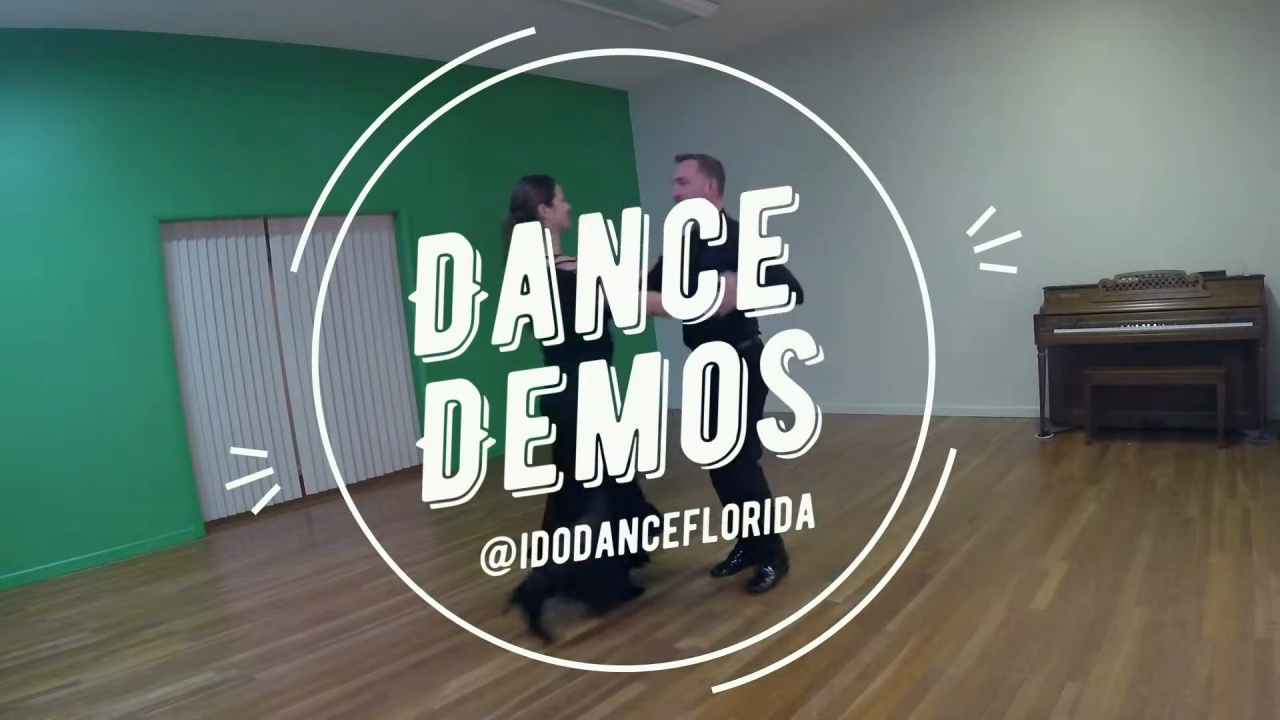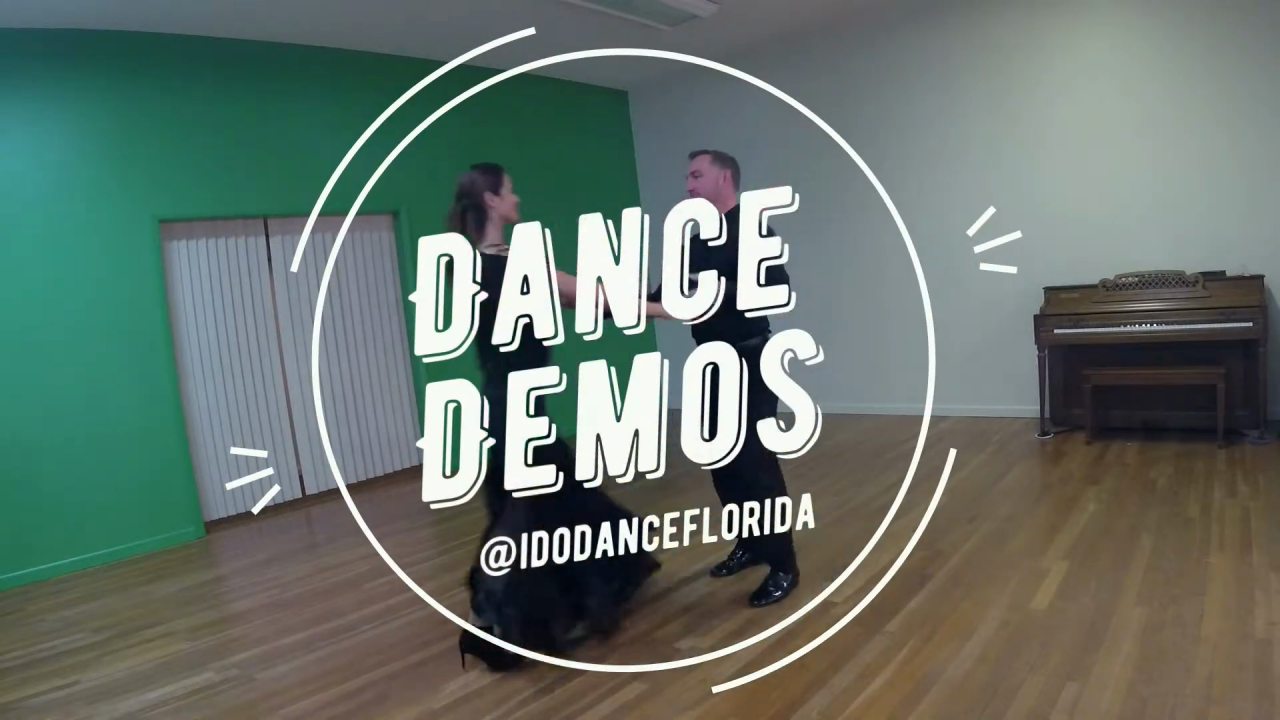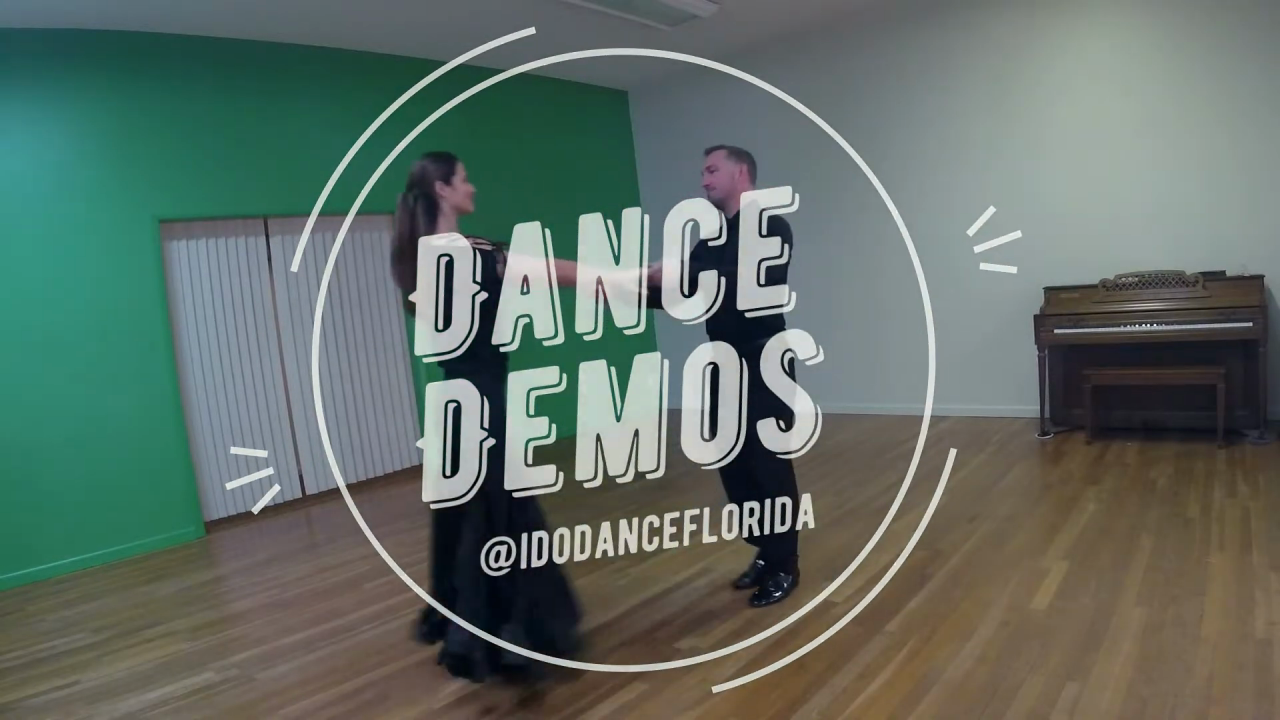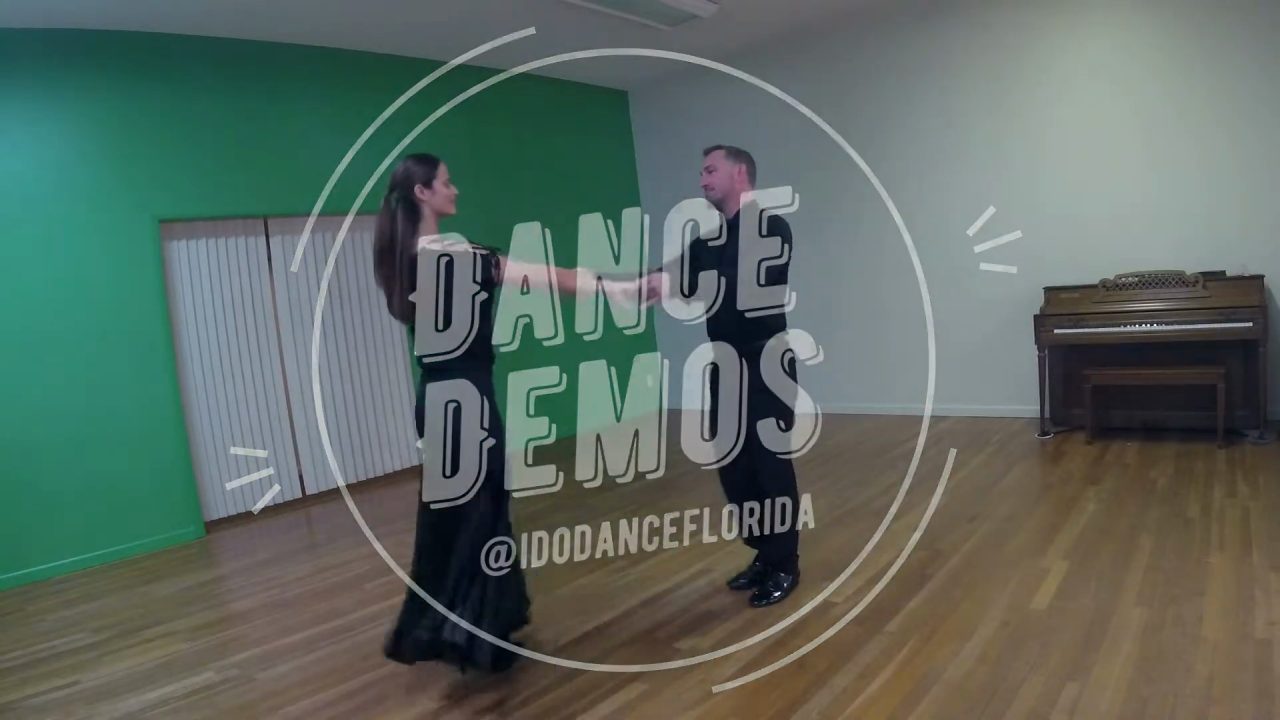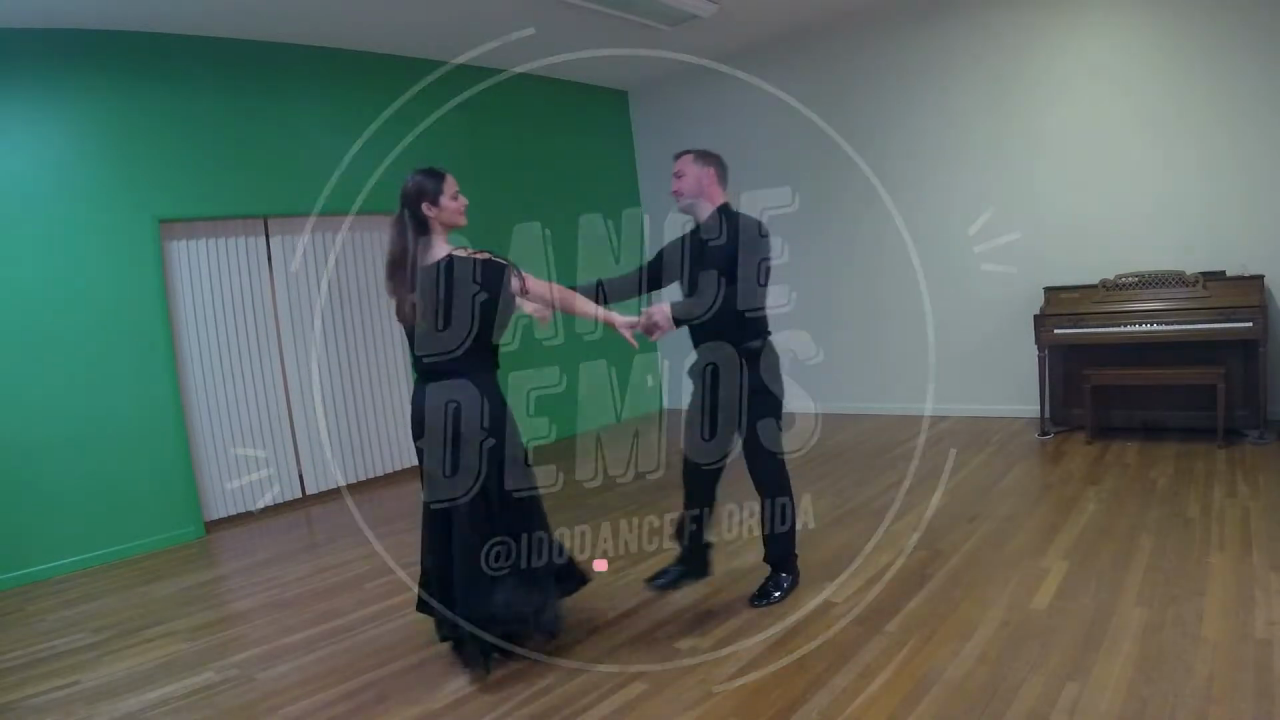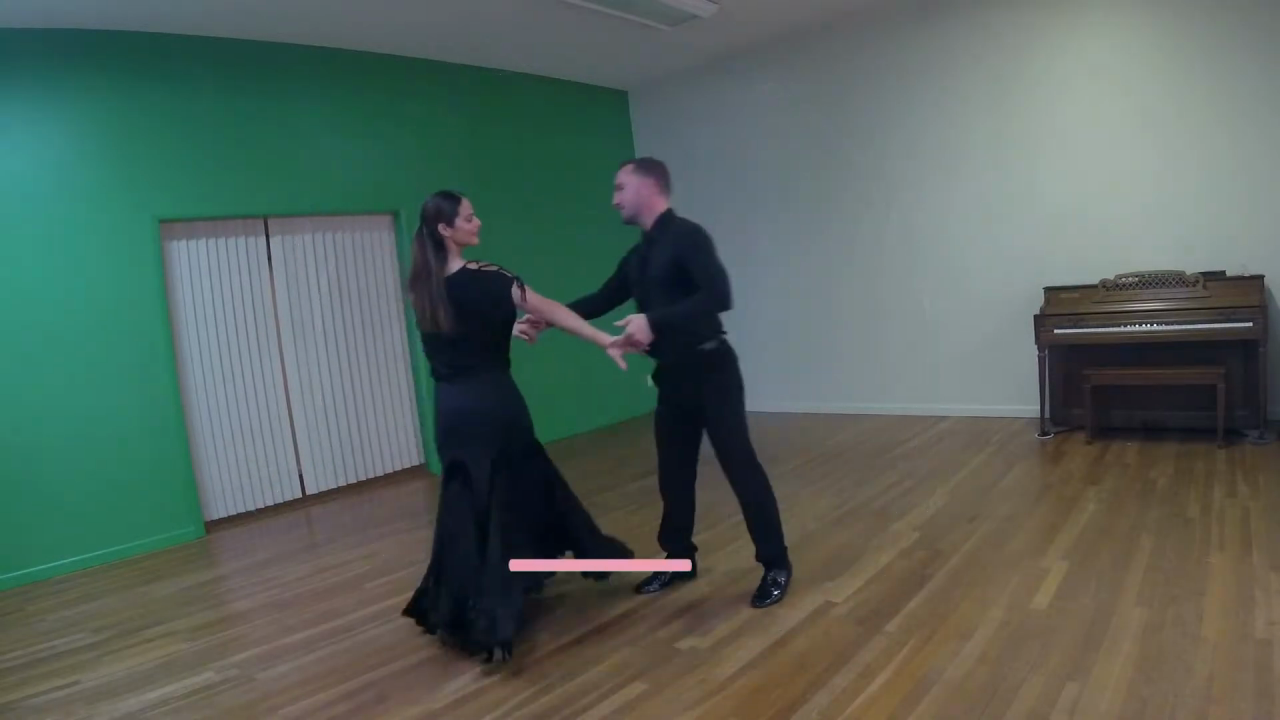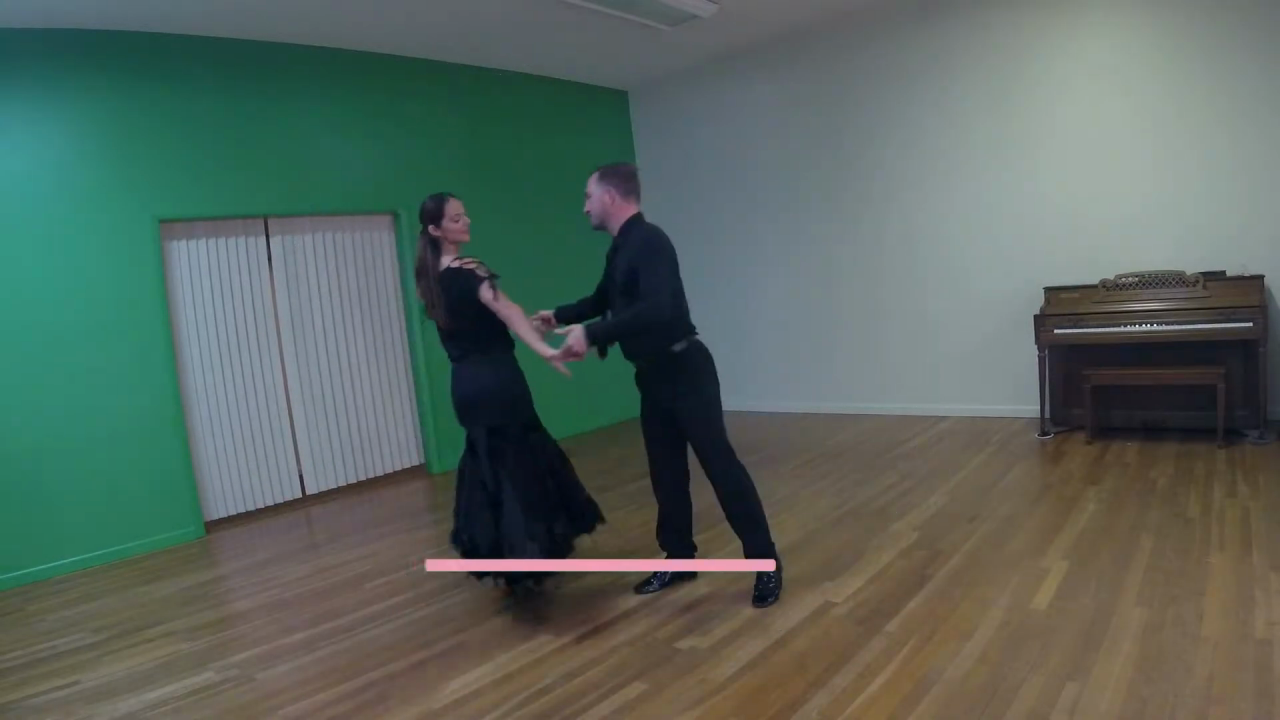
dt=0.3s
person 1, frame 1
left shoulder: (548, 270)
right shoulder: (566, 273)
left hip: (567, 393)
right hip: (578, 396)
left knee: (596, 491)
right knee: (600, 498)
left ankle: (603, 577)
right ankle: (539, 587)
person 1, frame 2
left shoulder: (481, 264)
right shoulder: (509, 262)
left elbow: (555, 297)
right wrist: (668, 309)
left hip: (509, 398)
left knee: (564, 497)
right knee: (523, 515)
left ankle: (587, 597)
right ankle: (490, 628)
person 1, frame 3
left shoulder: (425, 254)
right shoulder: (466, 251)
right elbow: (551, 272)
right hip: (479, 399)
left knee: (468, 516)
right knee: (489, 519)
left ankle: (468, 631)
right ankle: (486, 641)
person 1, frame 4
left shoulder: (404, 257)
right shoulder: (451, 255)
right elbow: (539, 277)
right wrist: (614, 287)
left knee: (451, 515)
right knee: (476, 517)
left ankle: (448, 628)
right ankle: (471, 637)
person 1, frame 5
left shoulder: (407, 271)
right shoulder: (471, 265)
right elbow: (550, 293)
left wrist: (514, 307)
right wrist: (614, 318)
left hip: (429, 405)
right hip: (473, 401)
left knee: (448, 510)
right knee: (502, 505)
left ankle: (463, 625)
right ankle: (495, 624)
person 1, frame 6
left shoulder: (424, 285)
right shoulder: (482, 278)
right elbow: (546, 308)
left wrist: (510, 329)
right wrist: (604, 340)
left hip: (450, 407)
right hip: (493, 402)
left knee: (466, 506)
right knee: (513, 497)
left ankle: (465, 618)
person 1, frame 7
left shoulder: (438, 274)
right shoulder: (466, 270)
right elbow: (503, 309)
left wrist: (533, 322)
right wrist: (542, 348)
left hip: (467, 381)
right hip: (496, 379)
left knee: (487, 466)
right knee: (521, 466)
left ankle: (490, 552)
right ankle: (520, 564)
person 2, frame 1
left shoulder: (739, 239)
left elbow: (792, 291)
right elbow: (648, 294)
left hip: (741, 365)
left knee: (741, 460)
right knee: (719, 462)
left ankle: (772, 553)
right ankle: (749, 543)
person 2, frame 2
right shoulder: (695, 244)
left elbow: (779, 291)
right elbow: (661, 301)
left wrist: (726, 290)
left hip: (749, 363)
left knee: (757, 462)
right knee: (721, 462)
left ankle: (783, 565)
right ankle: (750, 543)
person 2, frame 3
left shoulder: (771, 228)
right shoulder: (710, 241)
left elbow: (754, 278)
left wrist: (685, 272)
left hip: (765, 364)
left knee: (770, 467)
right knee: (732, 465)
left ankle: (784, 565)
right ankle: (767, 552)
person 2, frame 4
left shoulder: (771, 229)
right shoulder: (707, 241)
left elbow: (754, 284)
right elbow: (670, 280)
left wrist: (679, 283)
left hip: (765, 365)
left knee: (771, 467)
right knee: (732, 467)
left ankle: (785, 565)
right ankle: (765, 554)
person 2, frame 5
left shoulder: (746, 231)
right shoulder: (682, 247)
left elbow: (748, 295)
right elbow: (634, 283)
left wrist: (678, 311)
right wrist: (571, 296)
left hip: (751, 368)
right hip: (710, 370)
left knee: (765, 468)
right knee: (698, 466)
left ankle: (783, 568)
right ankle: (692, 556)
person 2, frame 6
left shoulder: (688, 237)
right shoulder: (638, 256)
left elbow: (718, 296)
right elbow: (603, 299)
left wrist: (653, 321)
right wrist: (549, 318)
left hip: (711, 370)
right hip: (672, 376)
left knee: (740, 465)
right knee: (673, 473)
left ankle: (775, 564)
right ankle: (678, 560)
person 2, frame 7
left shoulder: (649, 242)
right shoulder: (620, 249)
left elbow: (658, 310)
right elbow: (601, 300)
left wrist: (591, 334)
right wrist: (557, 316)
left hip: (685, 369)
right hip: (653, 375)
left knee: (719, 462)
right knee: (665, 470)
left ankle: (766, 562)
right ankle: (680, 558)
